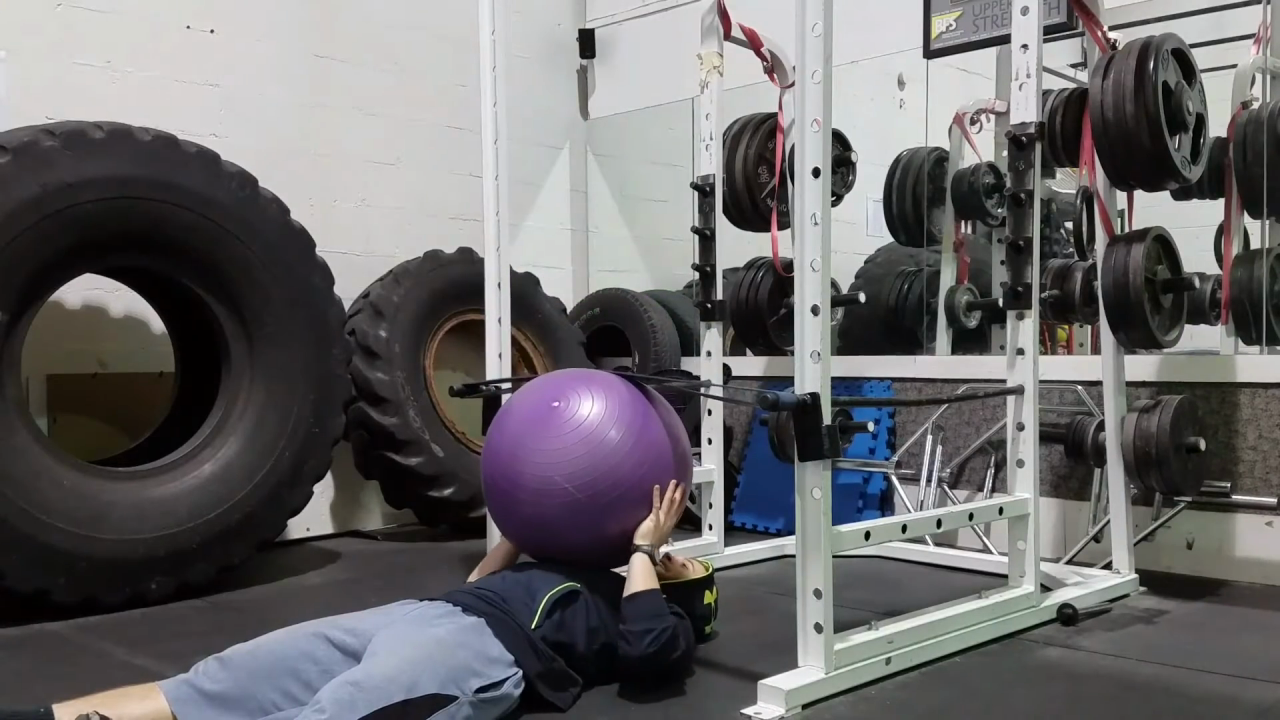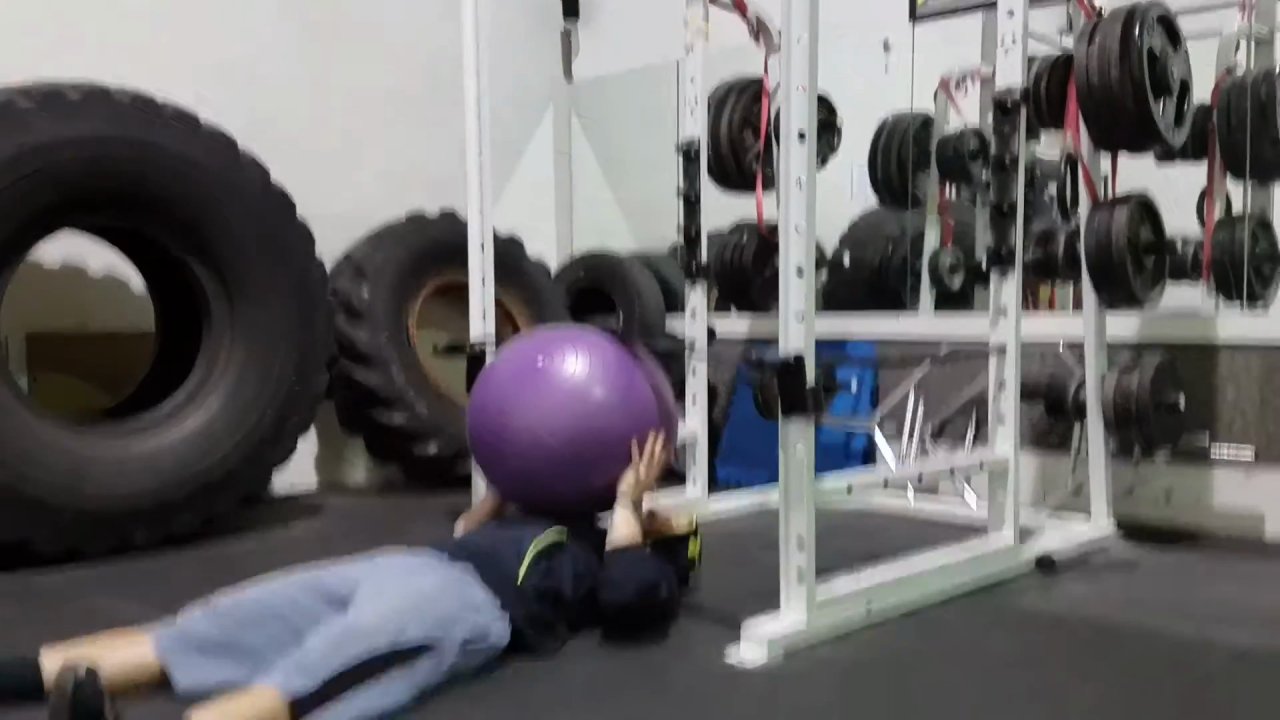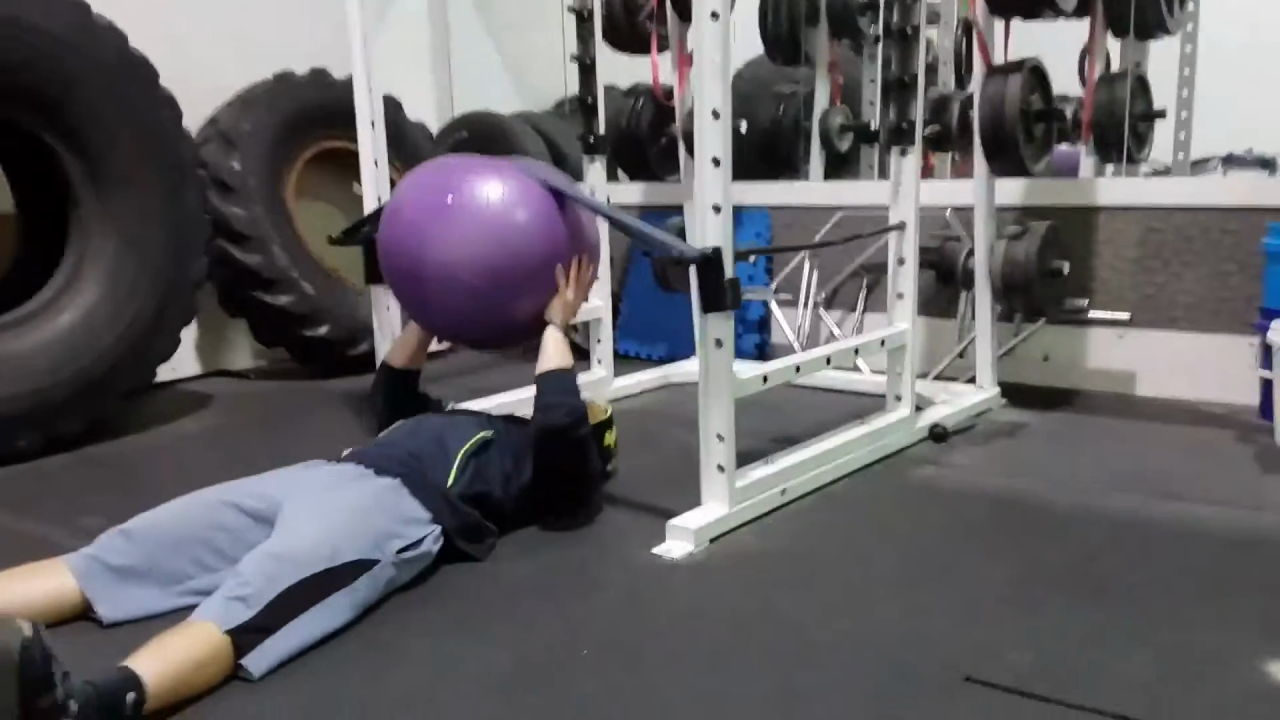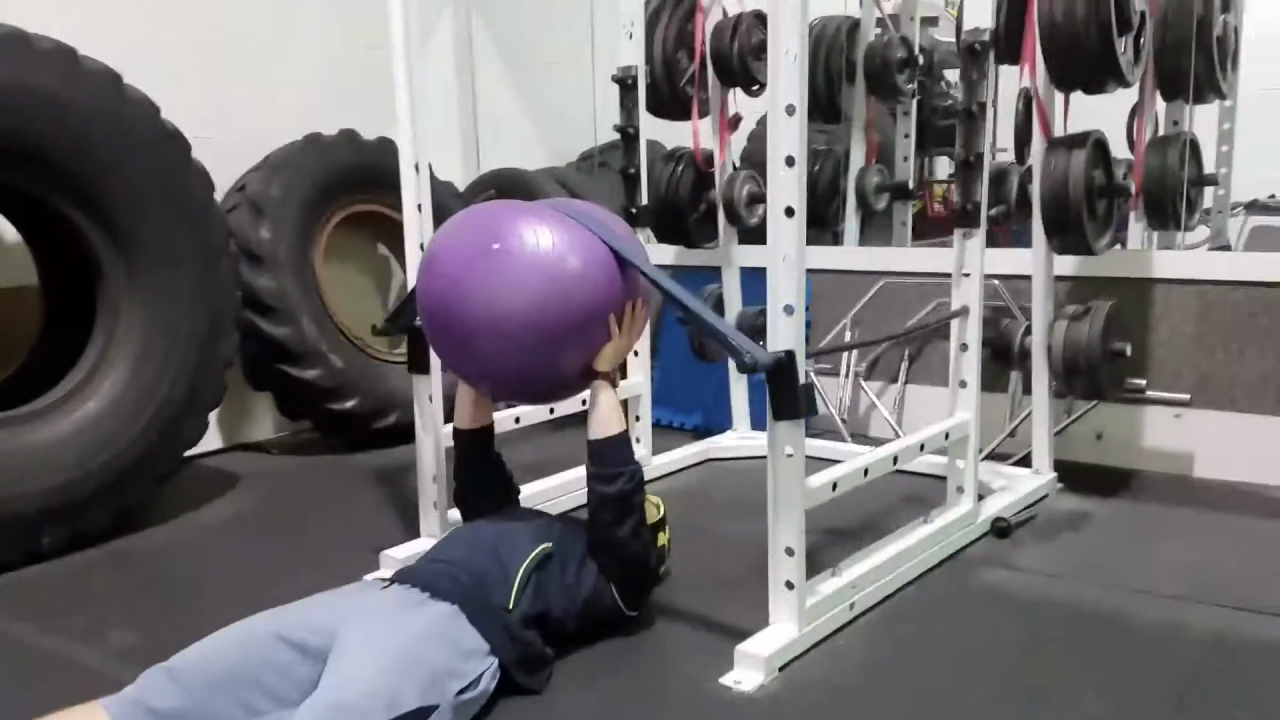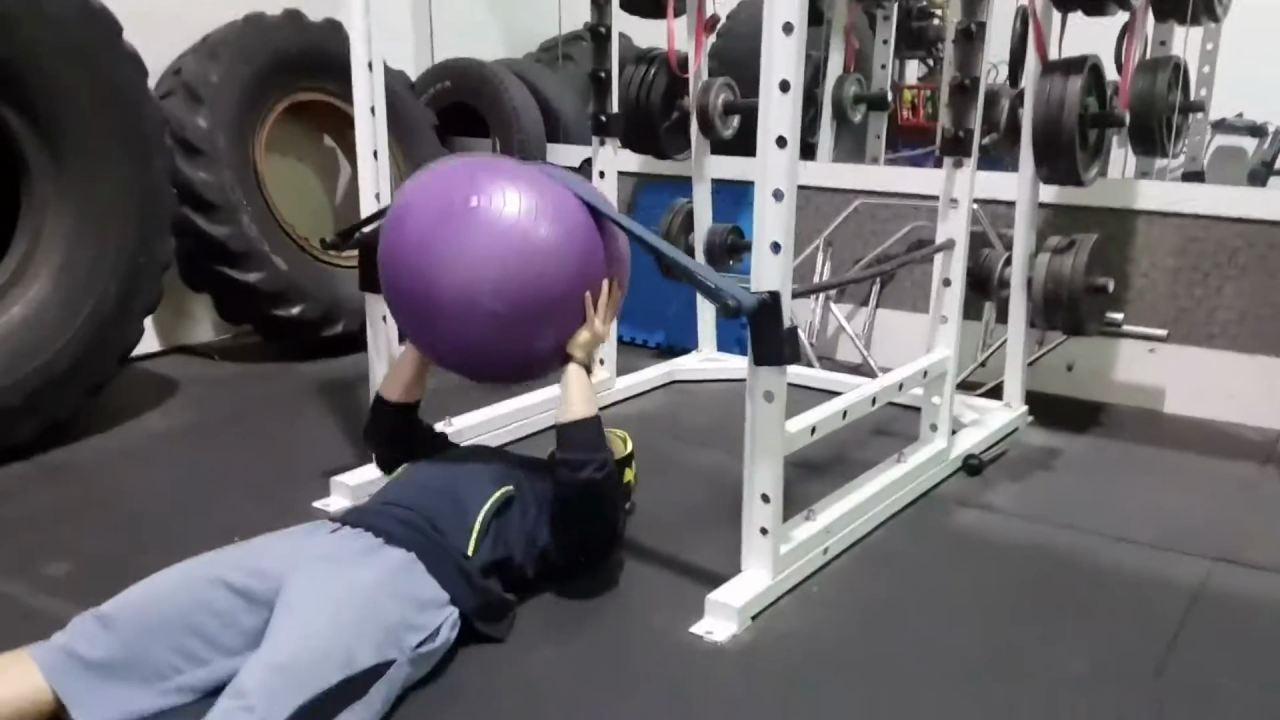
dt=0.4s
person 1, frame 1
left shoulder: (669, 633)
right shoulder: (594, 582)
left elbow: (643, 651)
right elbow: (477, 584)
left wrist: (644, 547)
left hip: (486, 651)
right hip: (419, 613)
person 1, frame 2
left shoulder: (653, 581)
right shoulder: (582, 535)
left elbow: (625, 597)
left wrist: (627, 500)
left hip: (475, 601)
right hip: (410, 565)
right knee: (204, 630)
person 1, frame 3
left shoulder: (571, 470)
right shoulder: (492, 430)
left elbow: (559, 421)
right elbow: (390, 399)
left wrist: (555, 324)
left hip: (400, 506)
left knee: (243, 607)
right knee: (119, 555)
person 1, frame 4
left shoulder: (617, 574)
right shoulder: (531, 529)
left elbow: (617, 492)
right elbow: (475, 464)
left wrist: (605, 376)
left hip: (458, 630)
right hip: (375, 597)
person 1, frame 5
left shoulder: (584, 524)
right shoulder: (488, 463)
left elbow: (584, 476)
right elbow: (389, 427)
left wrist: (578, 360)
left hip: (412, 580)
